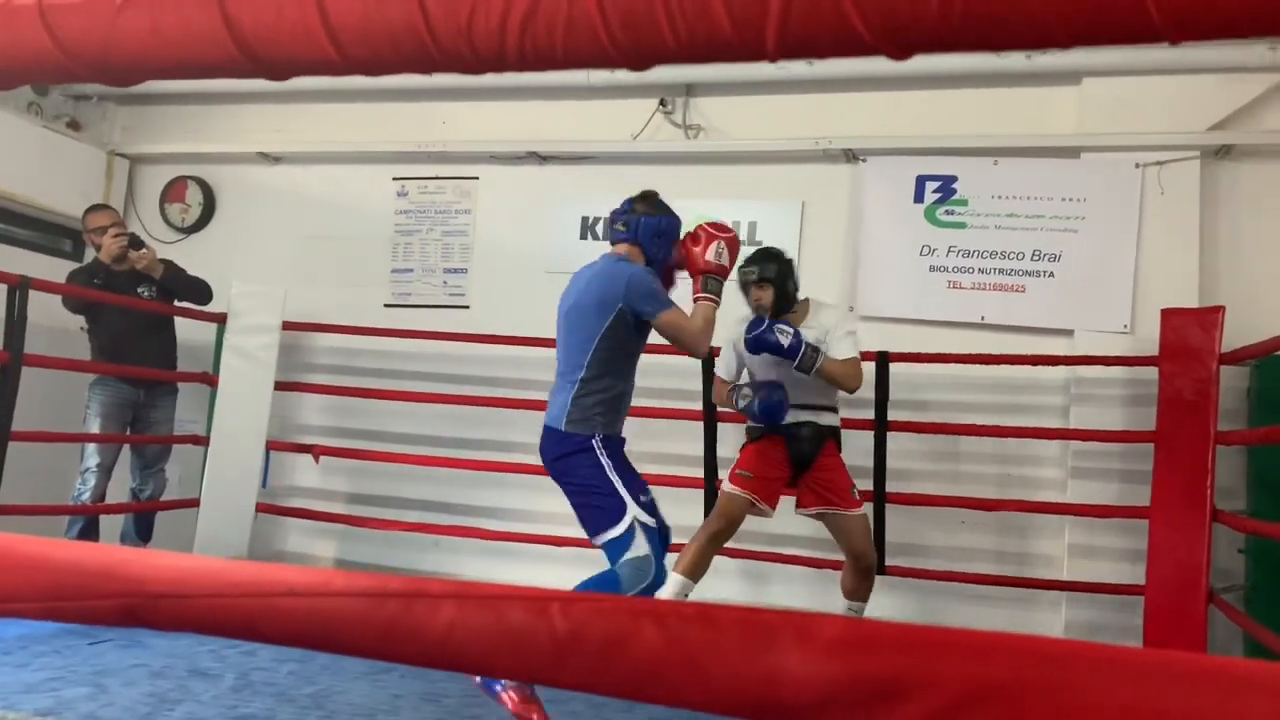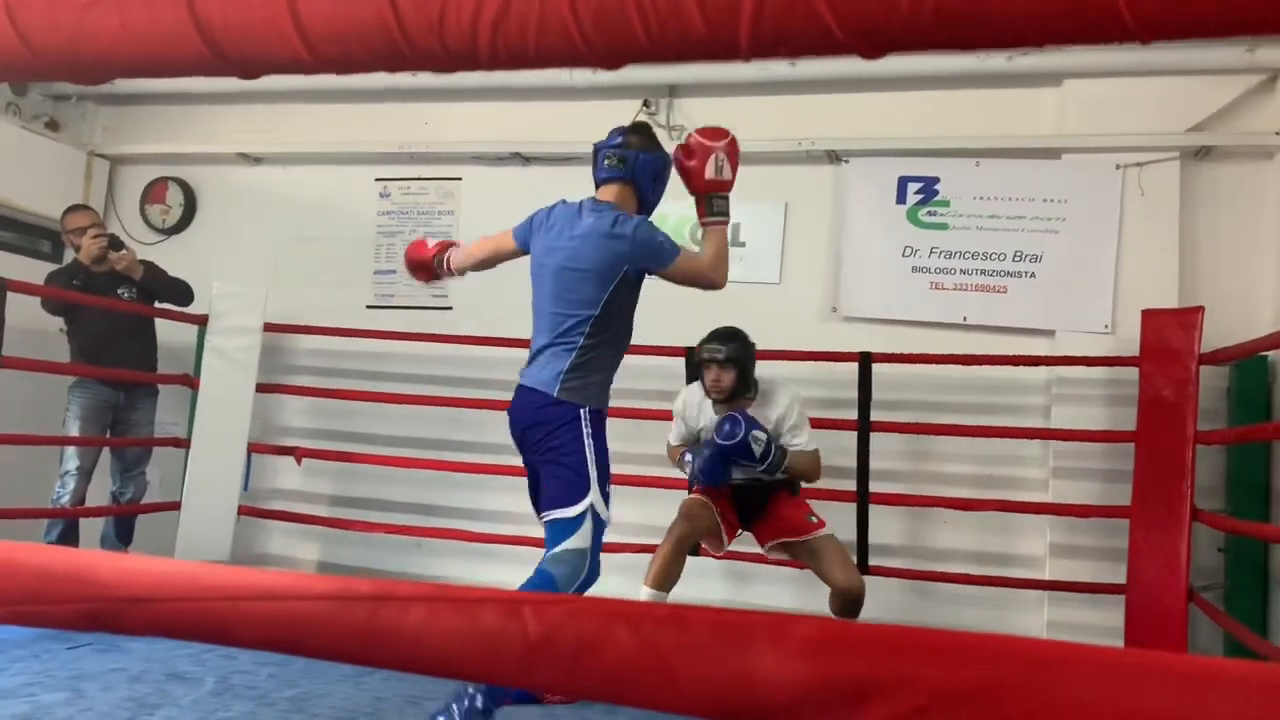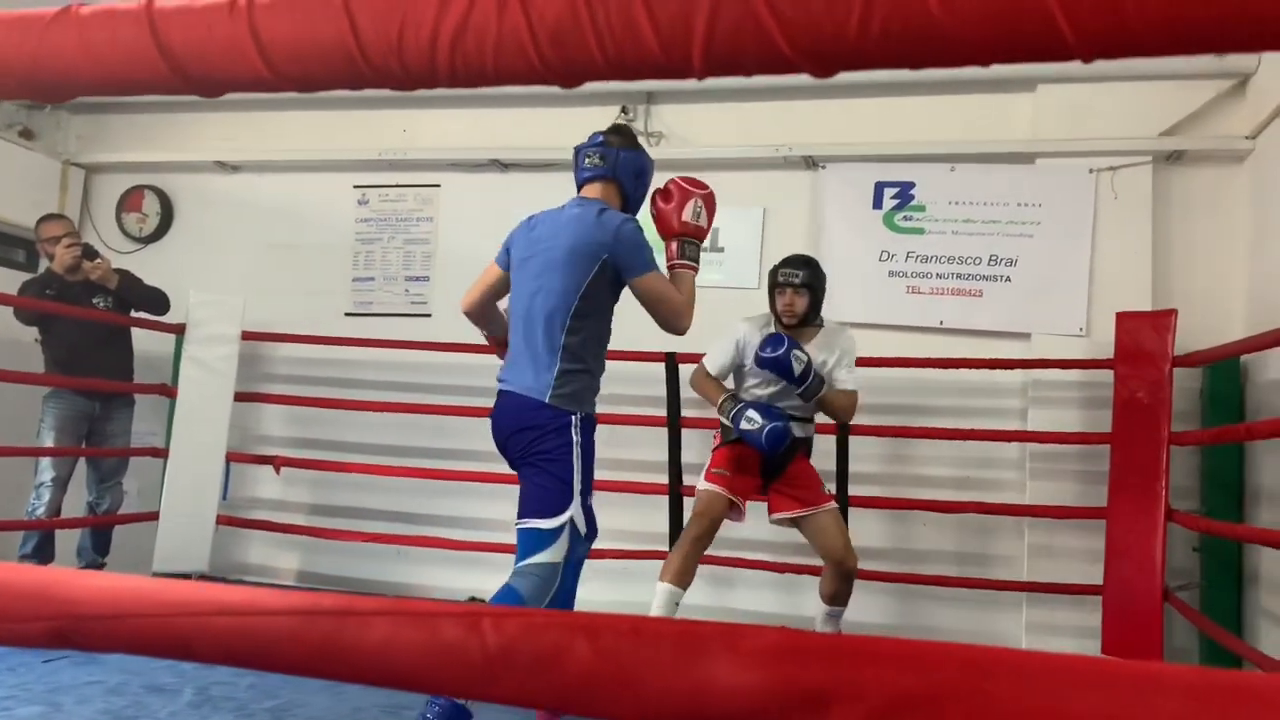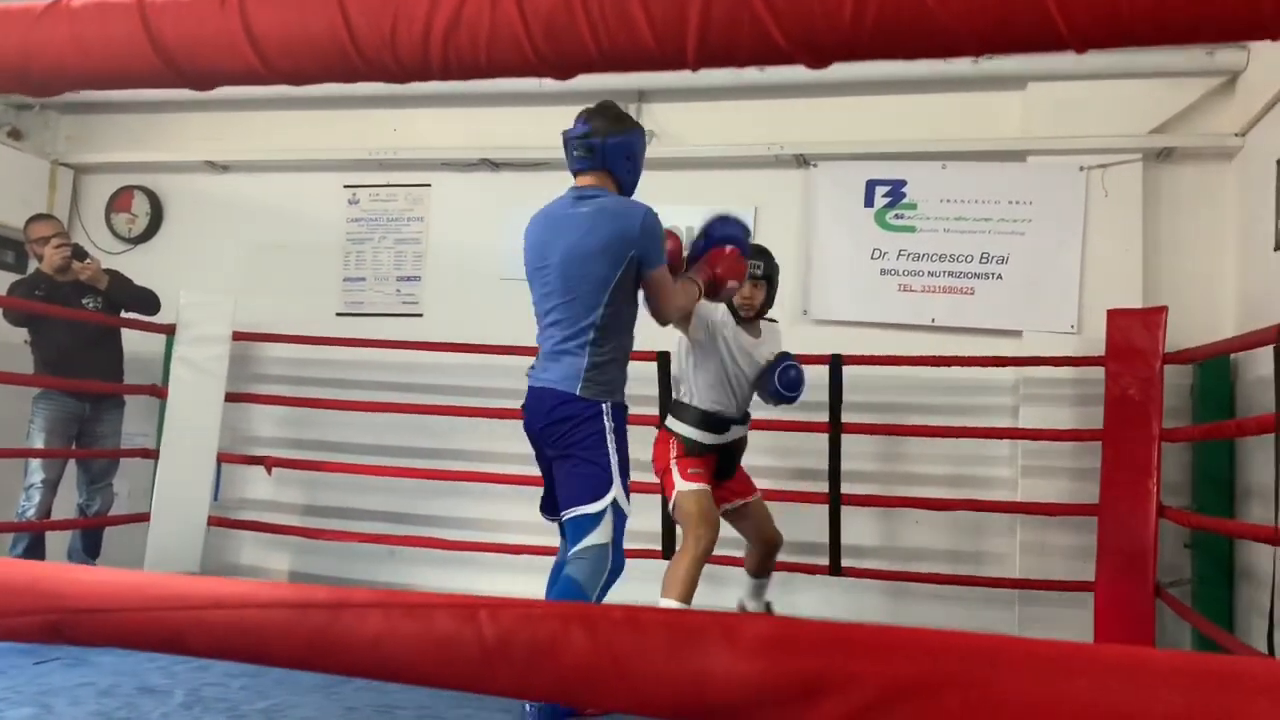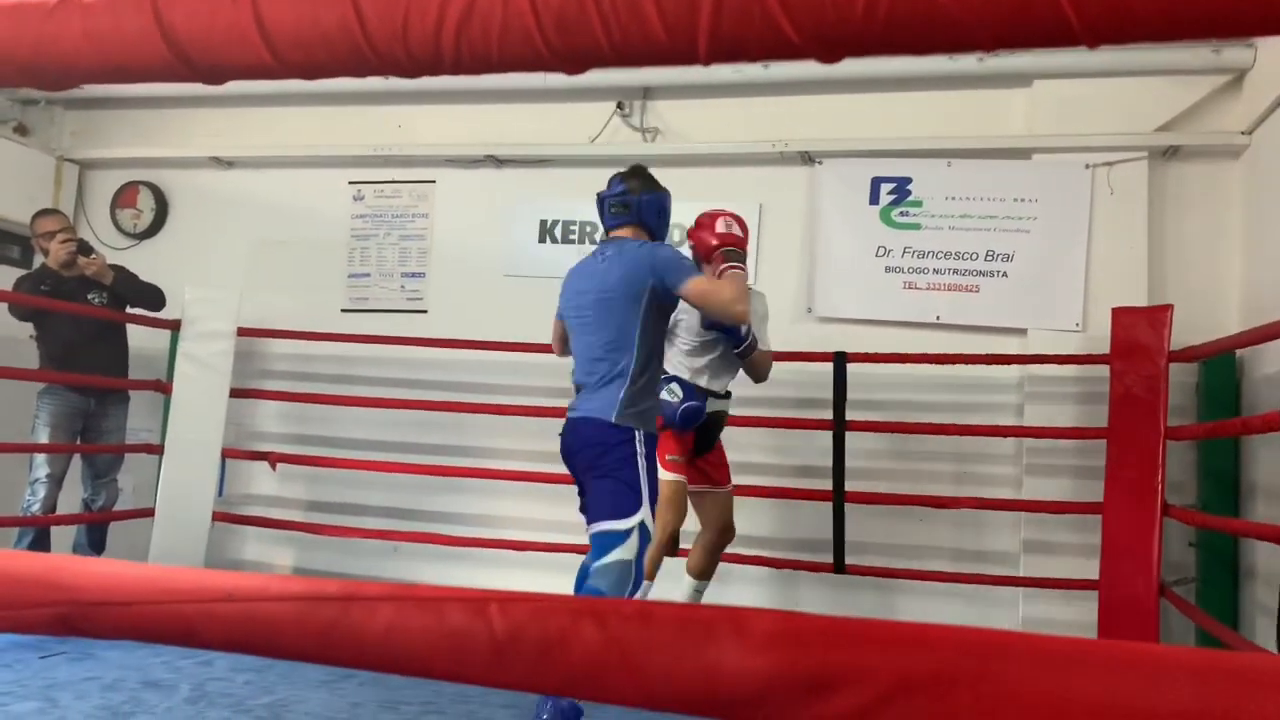
dt=0.4s
person 1, frame 1
left shoulder: (589, 278)
right shoulder: (631, 279)
right elbow: (695, 342)
left wrist: (659, 283)
right wrist: (709, 283)
left hip: (574, 435)
right hip: (584, 439)
left knee: (651, 536)
right knee: (640, 568)
person 1, frame 2
left shoulder: (549, 220)
right shoulder: (631, 234)
left elbow: (477, 256)
right elbow: (712, 274)
left wrist: (443, 259)
right wrist: (716, 203)
left hip: (533, 402)
right hip: (569, 411)
left knee: (572, 546)
right knee: (572, 562)
person 1, frame 3
left shoulder: (532, 227)
right shoulder: (617, 229)
left elbow: (474, 304)
right elbow: (677, 319)
right wrist: (686, 247)
left hip: (512, 406)
right hip: (555, 415)
left knee: (573, 536)
right knee: (539, 574)
person 1, frame 4
left shoulder: (540, 226)
right shoulder: (634, 220)
right elbow: (671, 312)
right wrist: (703, 280)
left hip: (543, 399)
right hip: (587, 404)
left knee: (577, 544)
right knee: (594, 555)
person 1, frame 5
left shoulder: (578, 274)
right shoulder: (656, 259)
right elbow: (735, 310)
right wrist: (730, 259)
left hip: (578, 430)
right hip: (620, 434)
left knee: (608, 544)
right knee: (615, 574)
person 2, frame 1
left shoulder: (832, 318)
right shoulder: (748, 331)
left elbow: (852, 380)
right elbow: (719, 386)
left wrist: (800, 351)
right wrist: (741, 398)
left hip: (820, 441)
right hip: (769, 437)
left knee: (863, 553)
right knee: (721, 522)
person 2, frame 2
left shoulder: (781, 401)
right shoulder: (690, 399)
left elbow: (812, 469)
right elbow: (676, 448)
left wrist: (770, 454)
right wrist: (693, 461)
left hip: (776, 492)
right hip: (722, 489)
left knee: (850, 586)
right knee: (685, 526)
person 2, frame 3
left shoulder: (838, 341)
right shoulder: (751, 331)
left elbow: (846, 410)
right elbow: (700, 377)
left wrist: (806, 378)
right wrist: (736, 409)
left hip: (791, 452)
right hip: (741, 442)
left knee: (843, 559)
right knee: (701, 524)
left ankle: (828, 633)
person 2, frame 4
left shoulder: (770, 335)
right shoulder: (708, 319)
left elbow: (768, 383)
left wrist: (781, 380)
left hip: (726, 448)
right hip: (684, 446)
left knee: (768, 540)
right knee: (702, 537)
left ankle: (754, 605)
person 2, frame 5
left shoulder: (754, 303)
right shoulder: (678, 299)
left elbow: (760, 372)
left wrist: (742, 337)
right wrist: (661, 383)
left hip: (706, 424)
right hip: (667, 416)
left knee: (721, 529)
right knee: (669, 520)
left ankle: (686, 608)
person 3, frame 1
left shoulder: (160, 268)
right shoulder: (86, 276)
left elbow: (203, 294)
right elbow: (72, 303)
left wrist: (158, 272)
right wrist: (103, 261)
left hip: (159, 390)
right hip: (111, 386)
left knee: (151, 480)
right knee: (94, 473)
person 3, frame 2
left shoulder: (141, 270)
right shoulder: (65, 278)
left elbow: (184, 295)
right elbow: (51, 305)
left wrist: (138, 273)
right wrist: (83, 262)
left hip: (139, 391)
right hip: (91, 389)
left knee: (131, 483)
right knee: (74, 476)
left ankle: (114, 555)
person 3, frame 3
left shoulder: (116, 279)
right shoulder: (39, 287)
left elbow: (160, 304)
right elbow: (24, 315)
left wrist: (114, 282)
right wrist: (56, 271)
left hip: (116, 402)
right hip: (66, 398)
left knee: (107, 494)
right knee: (49, 488)
left ankle: (91, 567)
right ankle: (32, 568)
person 3, frame 4
left shoulder: (106, 279)
right shoulder: (28, 288)
left elbow: (151, 304)
left wrist: (103, 283)
right wrist: (45, 272)
left hip: (105, 403)
right hip: (55, 400)
left knee: (98, 496)
right knee: (39, 490)
left ankle: (82, 568)
person 3, frame 5
left shoulder: (111, 274)
right shoulder: (34, 283)
left elbow: (156, 300)
right elbow: (18, 310)
left wrist: (109, 278)
right wrist: (51, 267)
left hip: (110, 398)
right hip: (60, 395)
left knee: (102, 491)
right knee: (44, 485)
